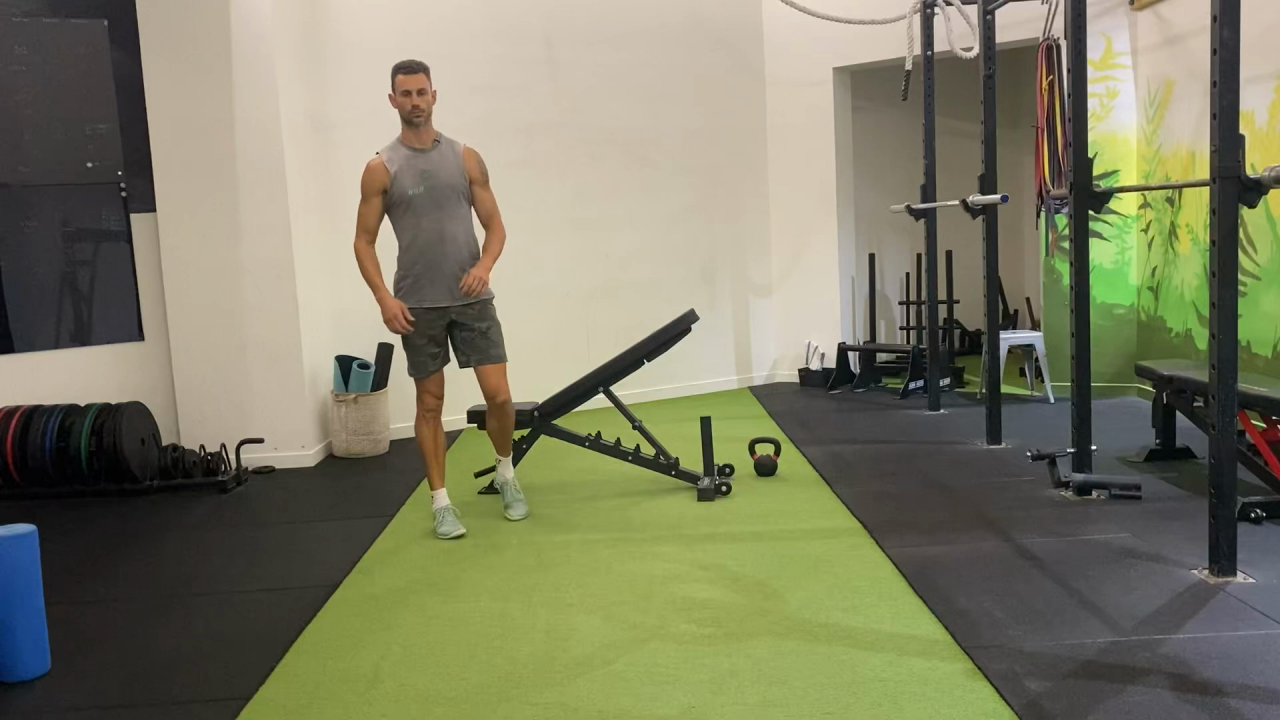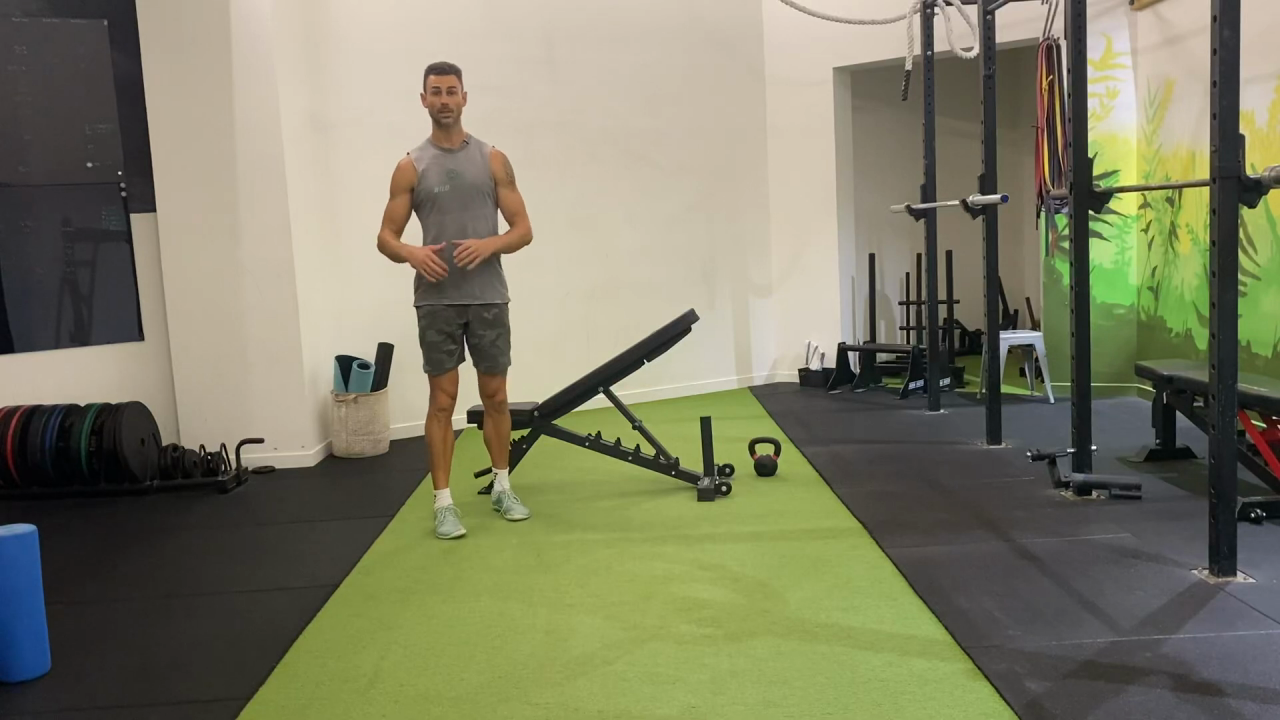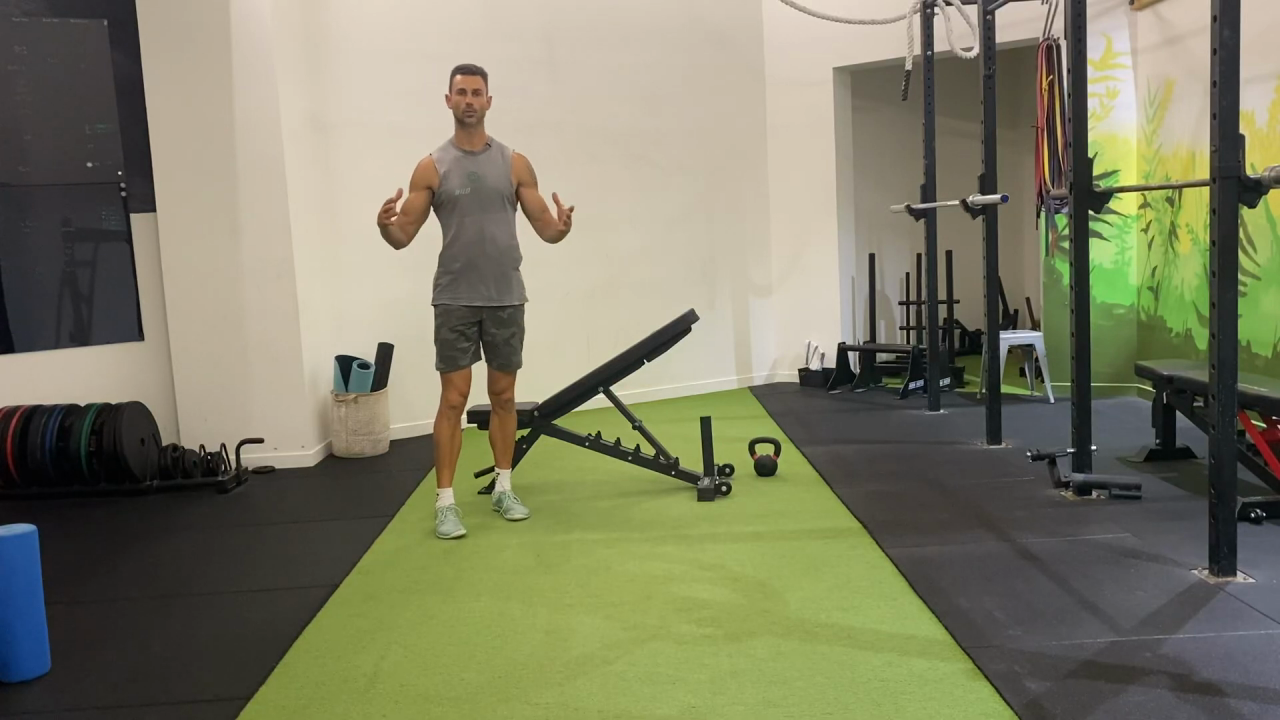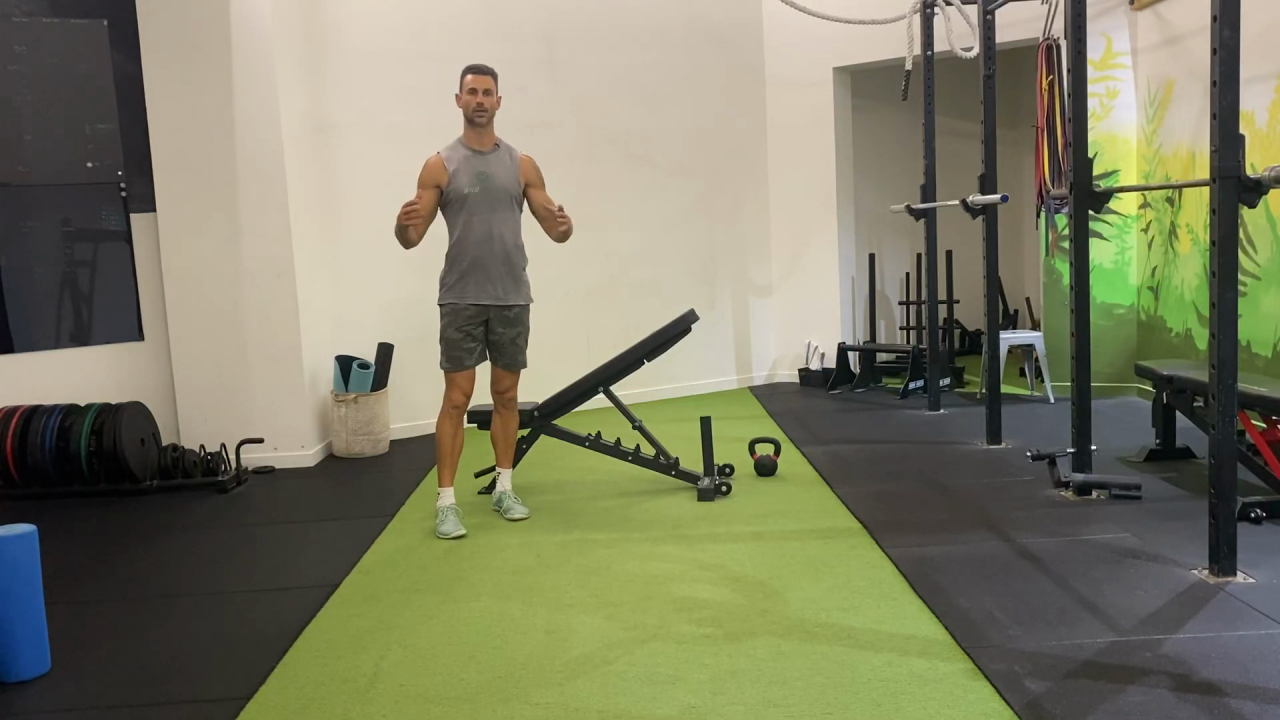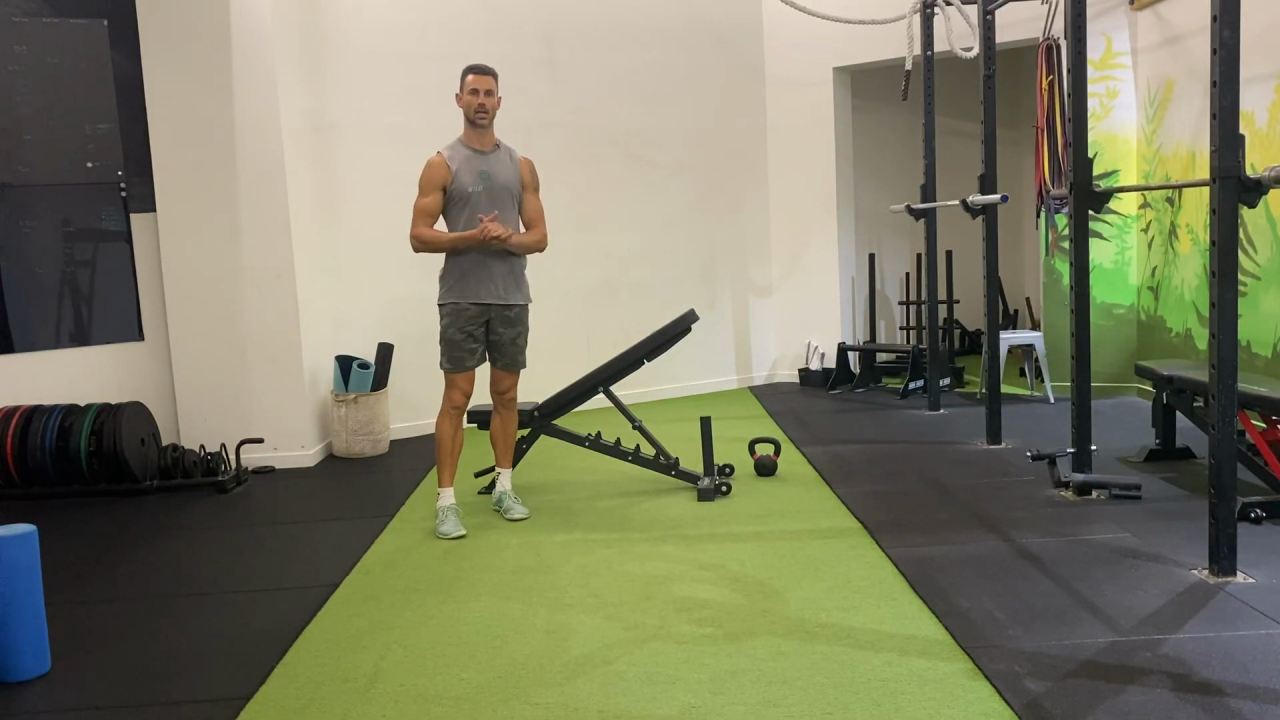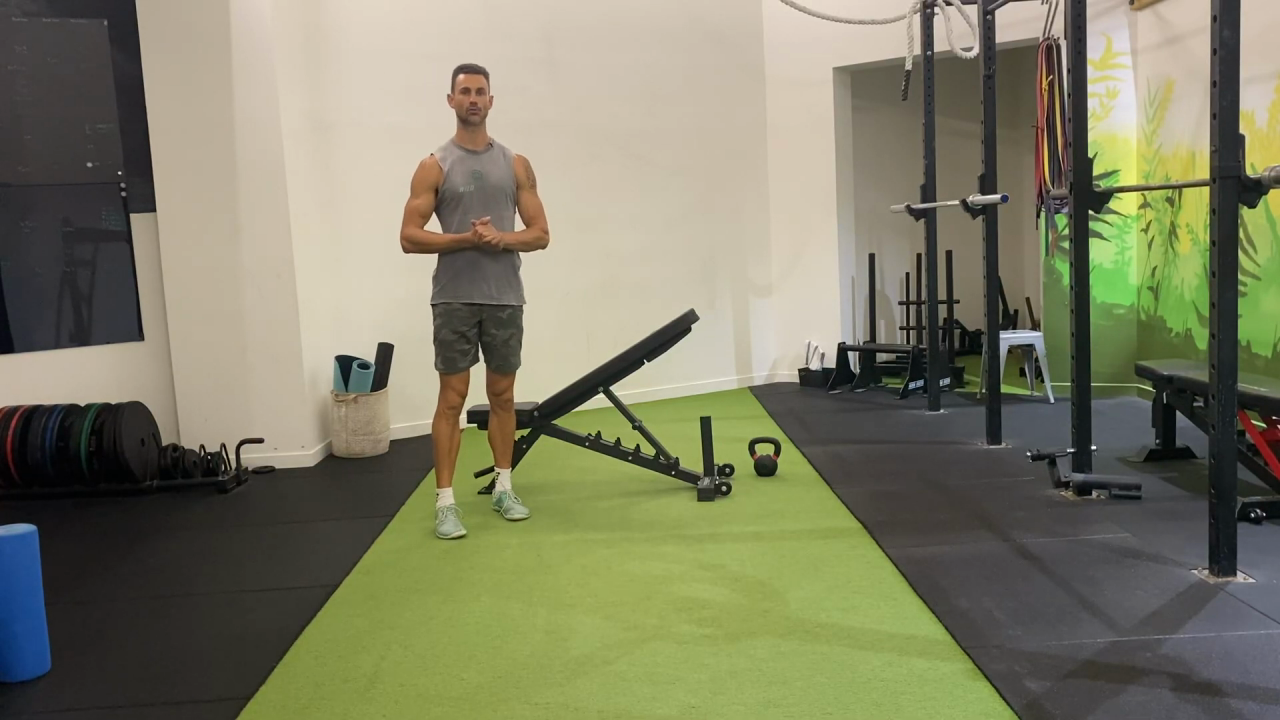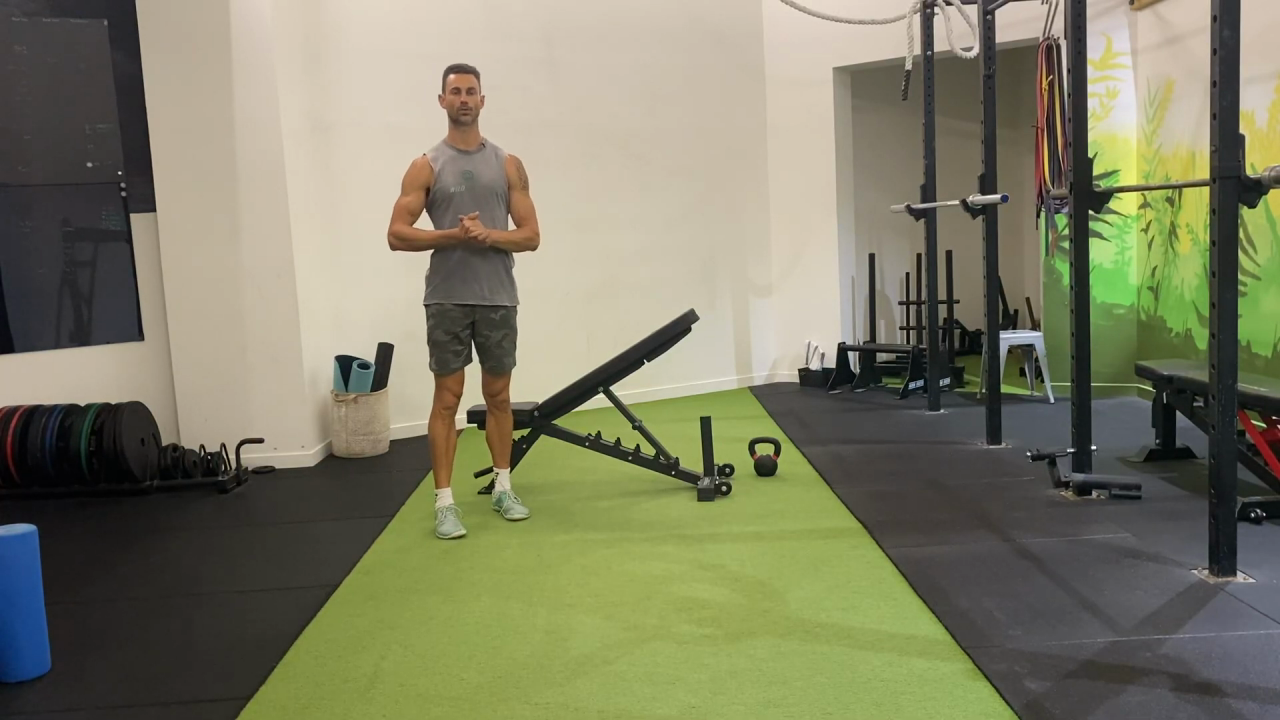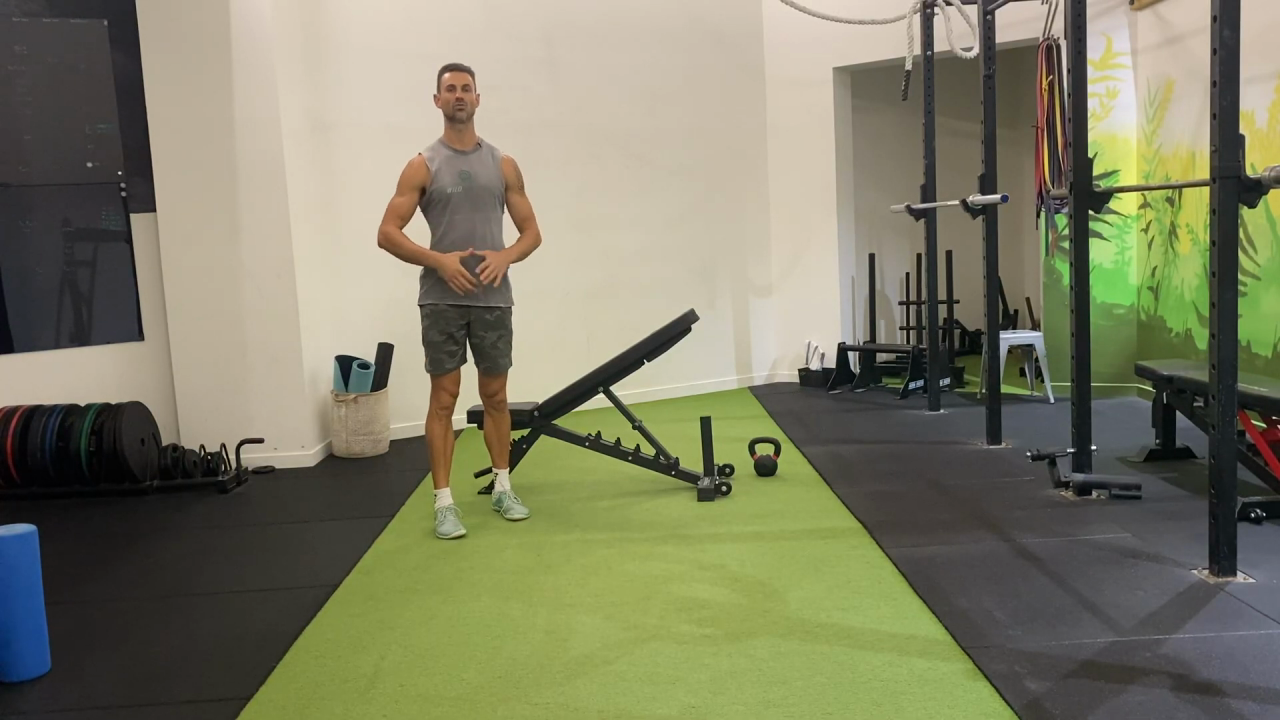
dt=0.4s
person 1, frame 1
left shoulder: (466, 157)
right shoulder: (381, 167)
left elbow: (494, 226)
right elbow: (364, 240)
left wrist: (485, 265)
right wrist: (385, 297)
left hip: (470, 297)
right hip: (418, 304)
left knee: (499, 395)
right knee: (430, 402)
left ankle: (505, 470)
right ankle: (441, 501)
person 1, frame 2
left shoulder: (493, 159)
right shoulder: (411, 167)
left elbow: (524, 230)
right elbow: (385, 236)
left wrist: (489, 244)
right wrist: (412, 253)
left hip: (489, 297)
right hip: (437, 300)
left knee: (495, 397)
right knee: (442, 400)
left ankle: (502, 486)
right ankle: (443, 501)
person 1, frame 3
left shoulder: (514, 163)
right shoulder: (432, 167)
left elbow: (546, 230)
right elbow: (402, 238)
left wrist: (562, 226)
right wrist: (385, 225)
left hip: (506, 298)
right hip: (455, 299)
left knee: (503, 395)
right knee: (453, 399)
left ankle: (503, 487)
right ankle: (445, 501)
person 1, frame 4
left shoulder: (522, 164)
right shoulder: (439, 165)
left elbow: (553, 230)
right elbow: (412, 239)
left wrist: (563, 225)
right wrist: (403, 226)
left hip: (512, 297)
right hip: (461, 298)
left knee: (506, 394)
right knee: (456, 399)
left ankle: (503, 487)
right ankle: (446, 500)
person 1, frame 5
left shoulder: (521, 165)
right shoulder: (442, 164)
left elbow: (539, 237)
right elbow: (418, 237)
left wrist: (508, 239)
right wrist: (472, 237)
left hip: (511, 296)
right hip: (462, 298)
left knee: (505, 394)
right knee: (457, 398)
left ankle: (503, 486)
right ankle: (446, 501)
person 1, frame 6
left shoulder: (515, 164)
right shoulder: (434, 166)
left elbow: (540, 233)
right elbow: (409, 237)
left wrist: (501, 238)
right wrist: (466, 238)
left hip: (505, 297)
right hip: (454, 299)
left knee: (502, 395)
right knee: (452, 399)
left ankle: (503, 487)
right ankle: (445, 501)
person 1, frame 7
left shoulder: (508, 164)
right shoulder: (426, 166)
left elbow: (531, 236)
right elbow: (397, 235)
left wrist: (488, 234)
right wrist: (455, 234)
left hip: (498, 298)
right hip: (447, 299)
left knee: (498, 394)
right knee: (447, 398)
left ankle: (502, 486)
right ankle: (445, 501)
person 1, frame 8
left shoulder: (503, 165)
right shoulder: (422, 166)
left elbow: (531, 231)
right elbow: (387, 233)
left wrist: (505, 257)
right wrist: (436, 259)
left hip: (493, 299)
right hip: (441, 299)
left knee: (495, 395)
right knee: (443, 398)
left ankle: (501, 486)
right ankle: (444, 501)
